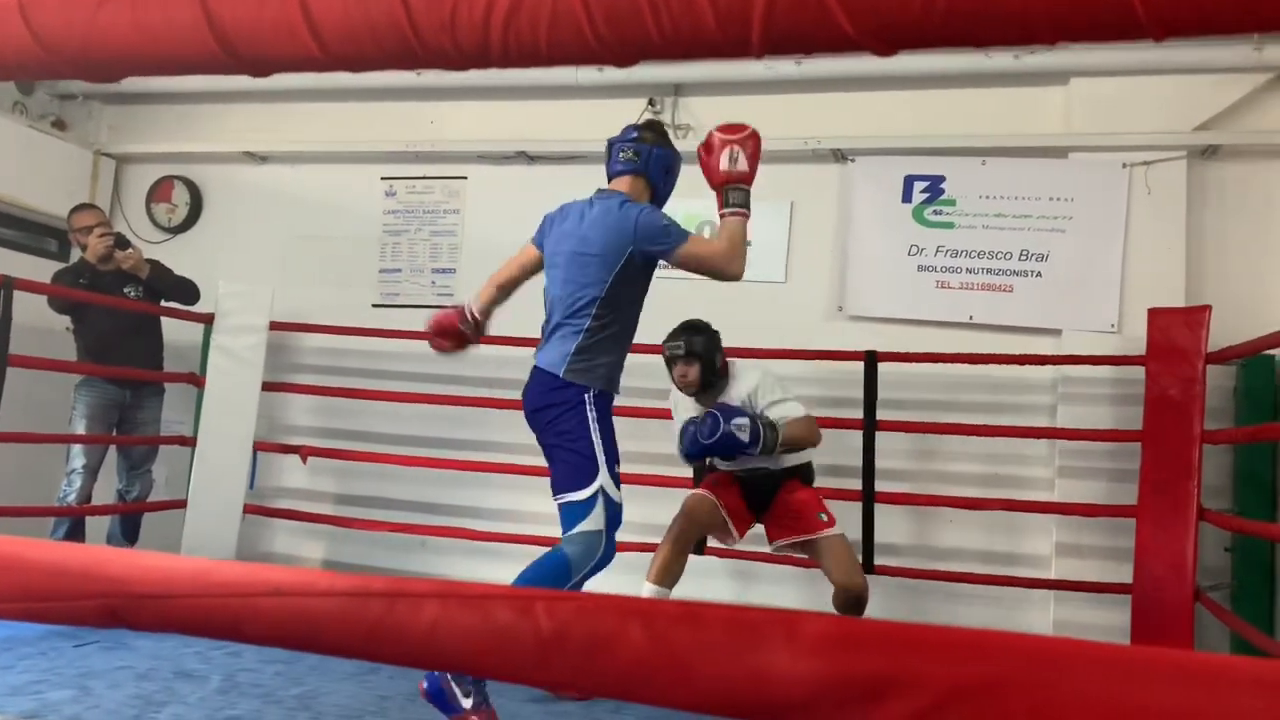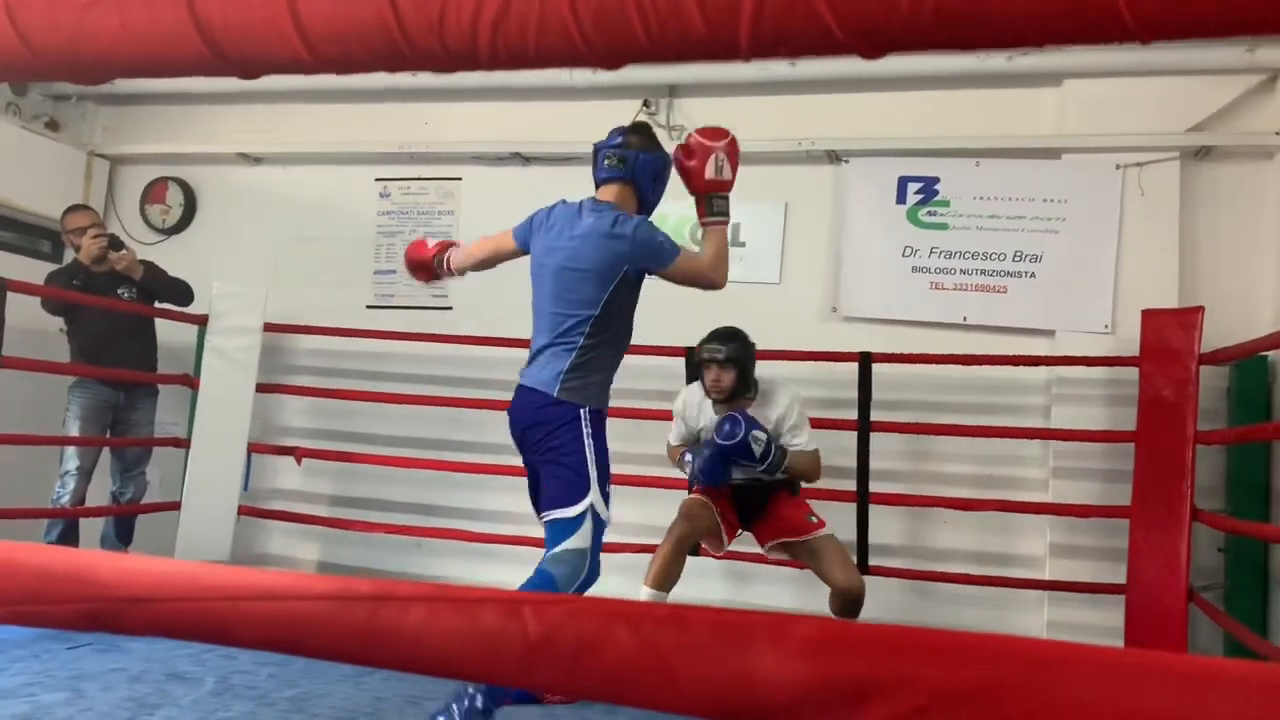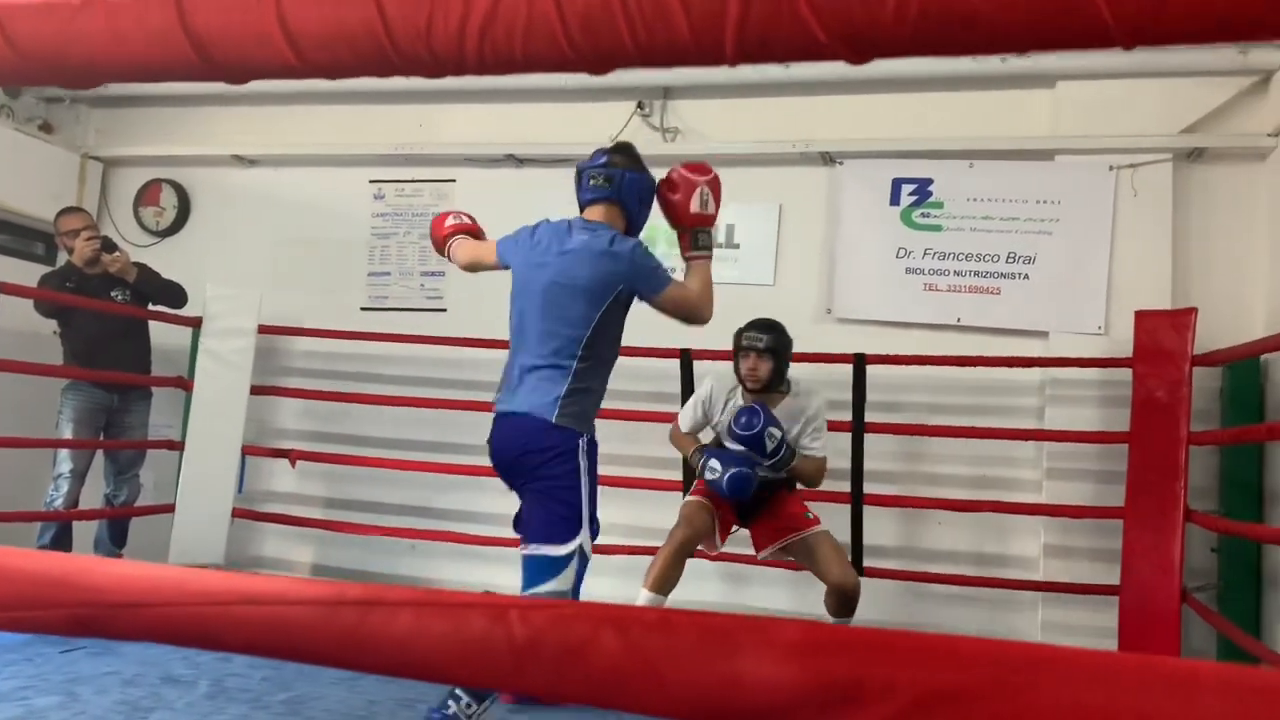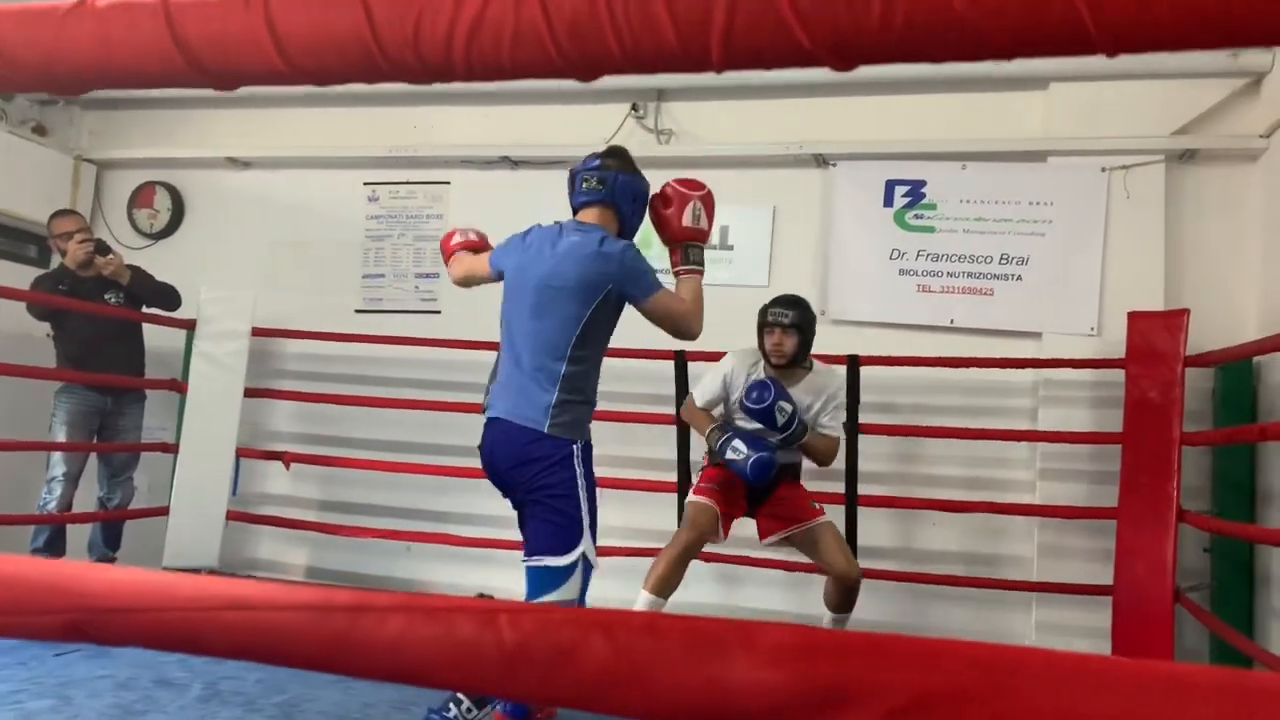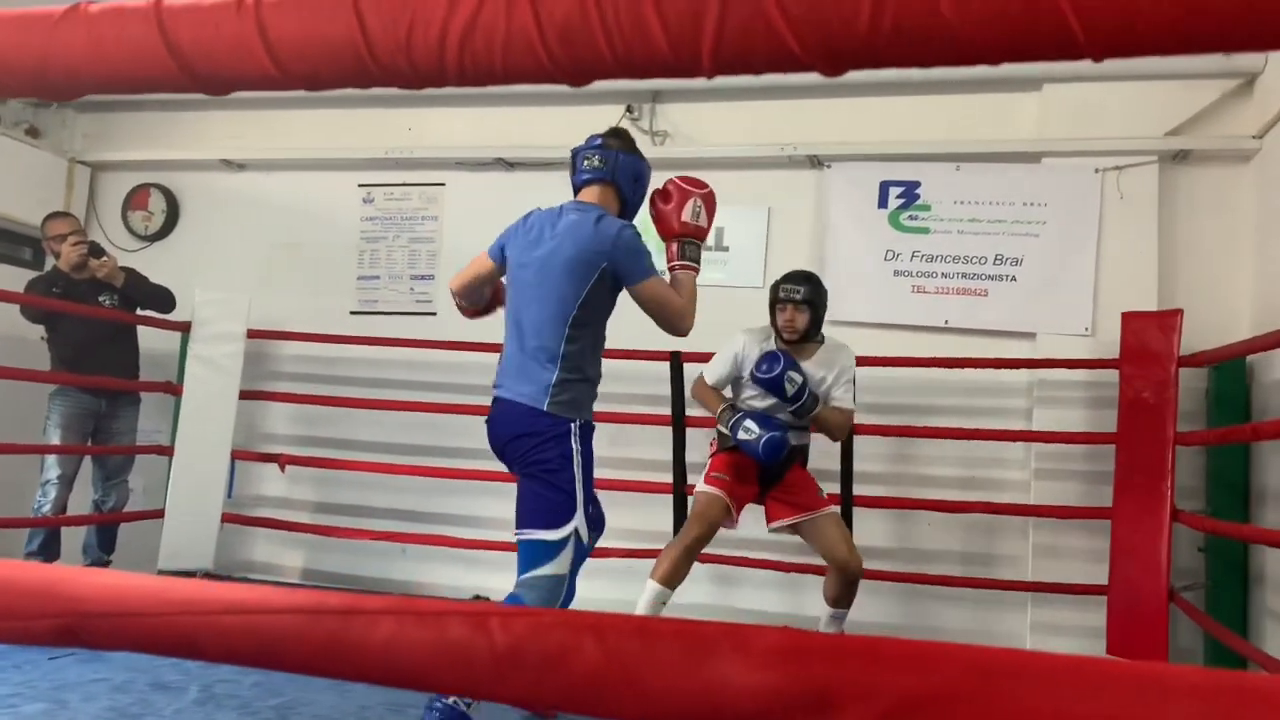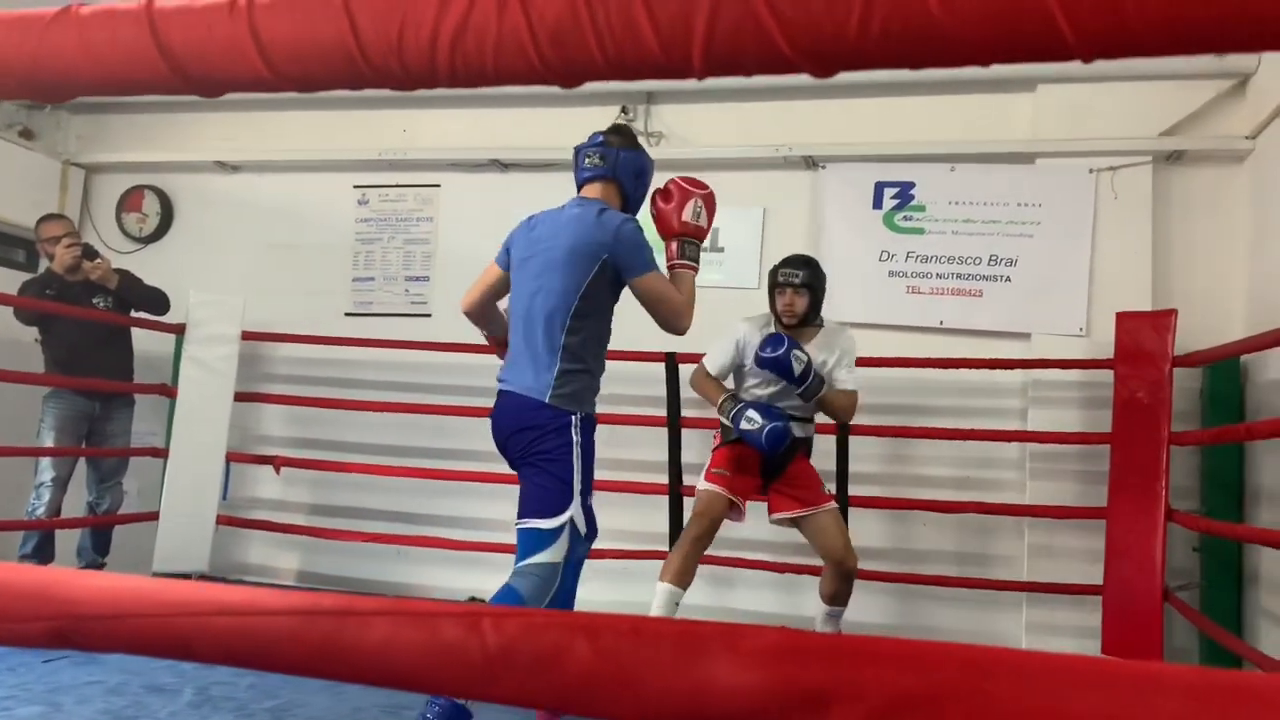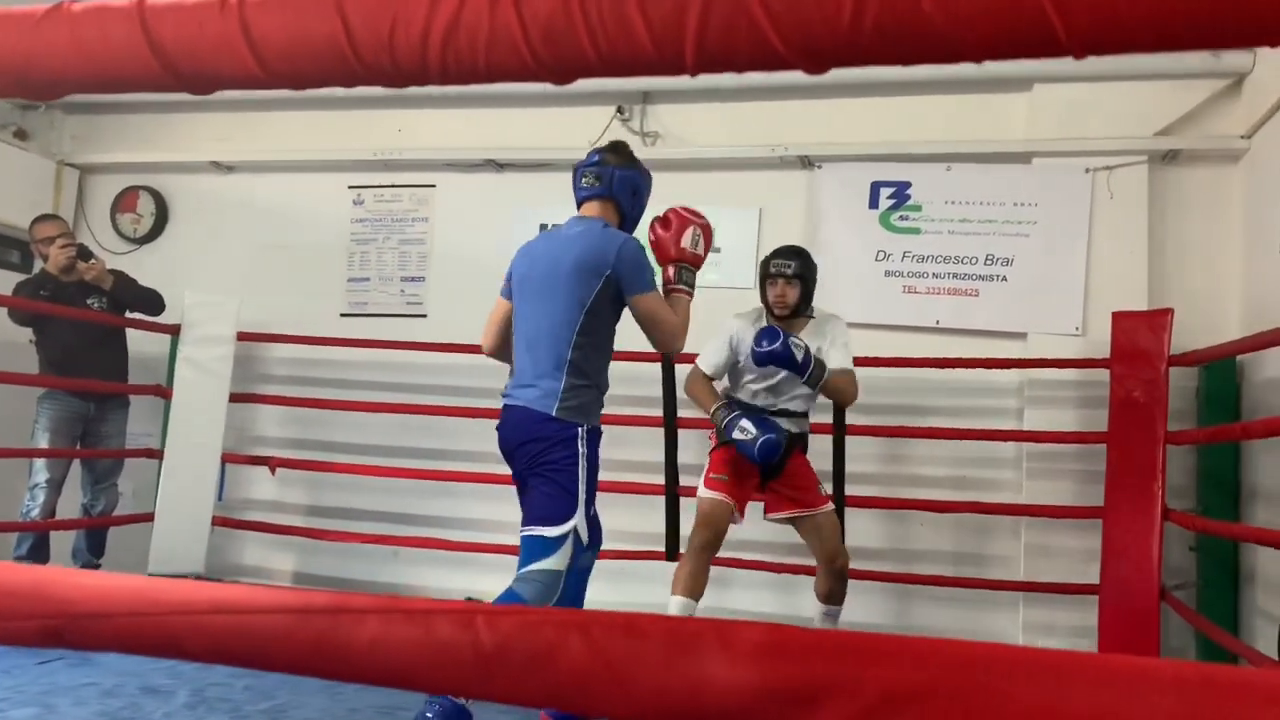
dt=0.1s
person 1, frame 1
left shoulder: (566, 216)
right shoulder: (642, 221)
left elbow: (505, 276)
right elbow: (728, 265)
left wrist: (473, 316)
right wrist: (735, 194)
left hip: (548, 388)
right hip: (577, 396)
left knee: (589, 529)
right knee: (589, 543)
right ankle: (465, 666)
person 1, frame 2
left shoulder: (549, 220)
right shoulder: (631, 234)
left elbow: (477, 256)
right elbow: (712, 274)
left wrist: (443, 259)
right wrist: (716, 203)
left hip: (533, 402)
right hip: (569, 411)
left knee: (572, 546)
right knee: (572, 562)
person 1, frame 3
left shoulder: (535, 238)
right shoulder: (624, 256)
left elbow: (467, 257)
right elbow: (699, 310)
left wrist: (457, 235)
right wrist: (697, 237)
left hip: (508, 428)
right hip: (556, 435)
left knee: (554, 561)
right knee: (552, 590)
person 1, frame 4
left shoulder: (527, 243)
right shoulder: (615, 257)
left elbow: (463, 274)
right elbow: (688, 325)
left wrist: (459, 252)
right wrist: (689, 252)
left hip: (499, 434)
right hip: (549, 442)
left knee: (560, 568)
right knee: (555, 598)
person 1, frame 5
left shoulder: (528, 226)
right shoulder: (615, 235)
left elbow: (462, 289)
right elbow: (679, 321)
left wrist: (496, 301)
right wrist: (686, 247)
left hip: (509, 411)
right hip: (552, 422)
left knee: (582, 528)
right knee: (543, 584)
person 1, frame 6
left shoulder: (532, 227)
right shoulder: (617, 229)
left elbow: (474, 304)
right elbow: (677, 319)
right wrist: (686, 247)
left hip: (512, 406)
right hip: (555, 415)
left knee: (573, 536)
right knee: (539, 574)
person 1, frame 7
left shoulder: (533, 250)
right shoulder: (619, 247)
left elbow: (495, 340)
right elbow: (668, 338)
right wrist: (680, 274)
left hip: (518, 419)
right hip: (561, 426)
left knee: (576, 547)
right knee: (541, 580)
person 2, frame 1
left shoulder: (146, 268)
right shoulder: (71, 277)
left elbow: (190, 294)
right elbow: (58, 303)
left wrist: (144, 272)
right wrist: (89, 260)
left hip: (146, 390)
right hip: (97, 387)
left knee: (137, 482)
right knee: (80, 474)
left ankle: (120, 553)
person 2, frame 2
left shoulder: (141, 270)
right shoulder: (65, 278)
left elbow: (184, 295)
right elbow: (51, 305)
left wrist: (138, 273)
right wrist: (83, 262)
left hip: (139, 391)
right hip: (91, 389)
left knee: (131, 483)
right knee: (74, 476)
left ankle: (114, 555)
person 2, frame 3
left shoulder: (134, 272)
right shoulder: (59, 280)
left elbow: (178, 297)
right elbow: (44, 307)
left wrist: (132, 275)
right wrist: (76, 264)
left hip: (133, 394)
right hip: (84, 391)
left knee: (125, 487)
right knee: (67, 479)
left ankle: (109, 557)
person 2, frame 4
left shoulder: (128, 274)
right shoulder: (52, 282)
left elbow: (172, 300)
right elbow: (37, 310)
left wrist: (126, 277)
right wrist: (69, 267)
left hip: (126, 397)
right hip: (77, 394)
left knee: (118, 489)
right knee: (60, 482)
left ankle: (102, 561)
person 2, frame 5
left shoulder: (122, 277)
right shoulder: (45, 285)
left elbow: (166, 302)
right elbow: (31, 312)
left wrist: (120, 280)
right wrist: (63, 269)
left hip: (121, 400)
right hip: (71, 396)
left knee: (113, 492)
right knee: (54, 485)
left ankle: (97, 564)
right ankle: (37, 566)
person 2, frame 6
left shoulder: (116, 279)
right shoulder: (39, 287)
left elbow: (160, 304)
right elbow: (24, 315)
left wrist: (114, 282)
right wrist: (56, 271)
left hip: (116, 402)
right hip: (66, 398)
left knee: (107, 494)
right knee: (49, 488)
left ankle: (91, 567)
right ankle: (32, 568)
person 2, frame 7
left shoulder: (110, 279)
right shoulder: (34, 288)
left elbow: (156, 304)
right elbow: (19, 315)
left wrist: (109, 282)
right wrist: (51, 271)
left hip: (110, 403)
right hip: (60, 400)
left knee: (102, 495)
right knee: (43, 489)
left ankle: (86, 568)
person 3, frame 1
left shoulder: (752, 382)
right shoulder: (682, 398)
left elbow: (811, 435)
right elbow: (686, 443)
left wrist: (759, 433)
right wrist: (695, 445)
left hip: (787, 480)
right hip: (733, 479)
left knee: (853, 585)
right knee: (685, 524)
person 3, frame 2
left shoulder: (781, 401)
right shoulder: (690, 399)
left elbow: (812, 469)
right elbow: (676, 448)
left wrist: (770, 454)
right wrist: (693, 461)
left hip: (776, 492)
right hip: (722, 489)
left knee: (850, 586)
right knee: (685, 526)
person 3, frame 3
left shoulder: (808, 404)
right shoulder: (718, 388)
left elbow: (814, 476)
right elbow: (678, 433)
left wrist: (780, 449)
right wrist: (705, 460)
left hip: (774, 490)
right hip: (724, 484)
left knee: (845, 581)
right knee: (686, 531)
person 3, frame 4
left shoulder: (829, 382)
right shoulder: (738, 364)
left elbow: (827, 454)
right elbow: (692, 408)
left wrist: (792, 426)
right wrist: (723, 440)
left hip: (781, 479)
right hip: (729, 470)
left knee: (847, 573)
right knee: (691, 534)
person 3, frame 5
left shoulder: (839, 357)
right shoulder: (749, 343)
left elbow: (840, 428)
right elbow: (700, 386)
left wrist: (801, 396)
right wrist: (734, 419)
left hip: (787, 460)
right hip: (737, 450)
left knee: (846, 562)
right knee: (698, 527)
left ankle: (831, 633)
person 3, frame 6
left shoulder: (838, 341)
right shoulder: (751, 331)
left elbow: (846, 410)
right elbow: (700, 377)
left wrist: (806, 378)
right wrist: (736, 409)
left hip: (791, 452)
right hip: (741, 442)
left knee: (843, 559)
right knee: (701, 524)
left ankle: (828, 633)
person 3, frame 7
left shoulder: (831, 329)
right shoulder: (743, 326)
left elbow: (847, 395)
right elbow: (695, 380)
left wrist: (806, 362)
right wrist: (729, 418)
left hip: (786, 450)
right hip: (736, 441)
left knee: (835, 557)
right knee: (706, 534)
